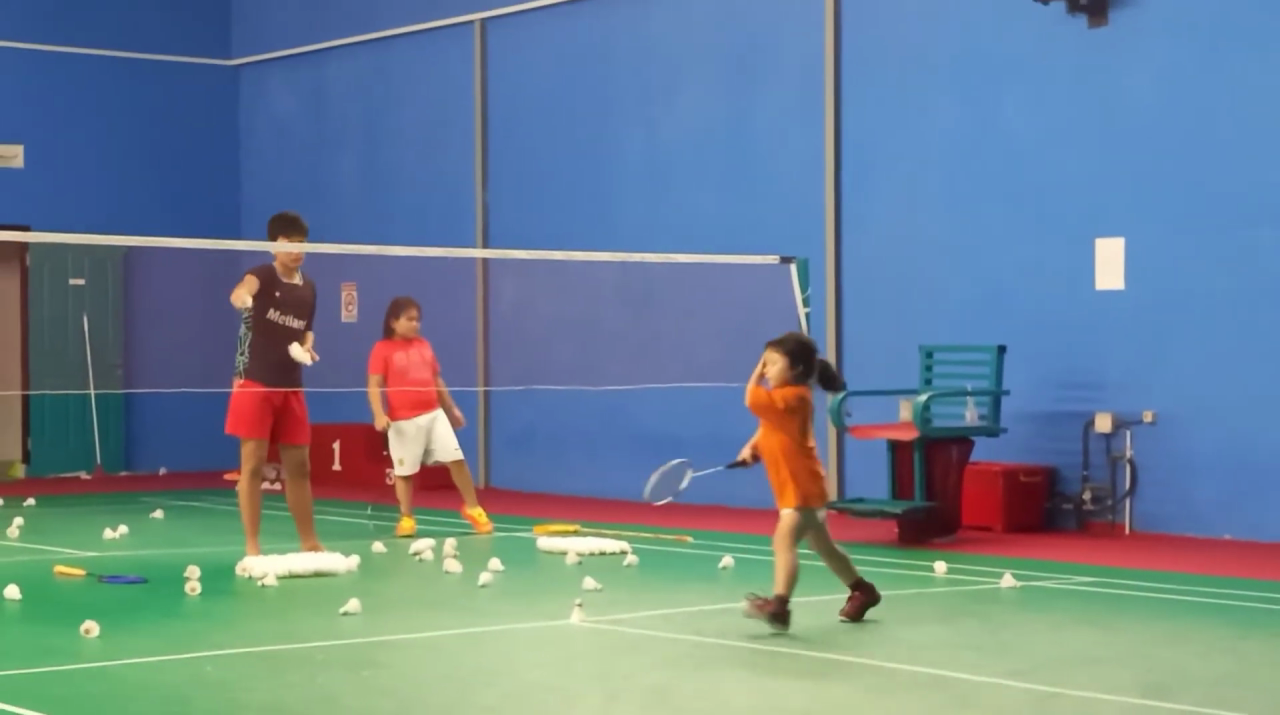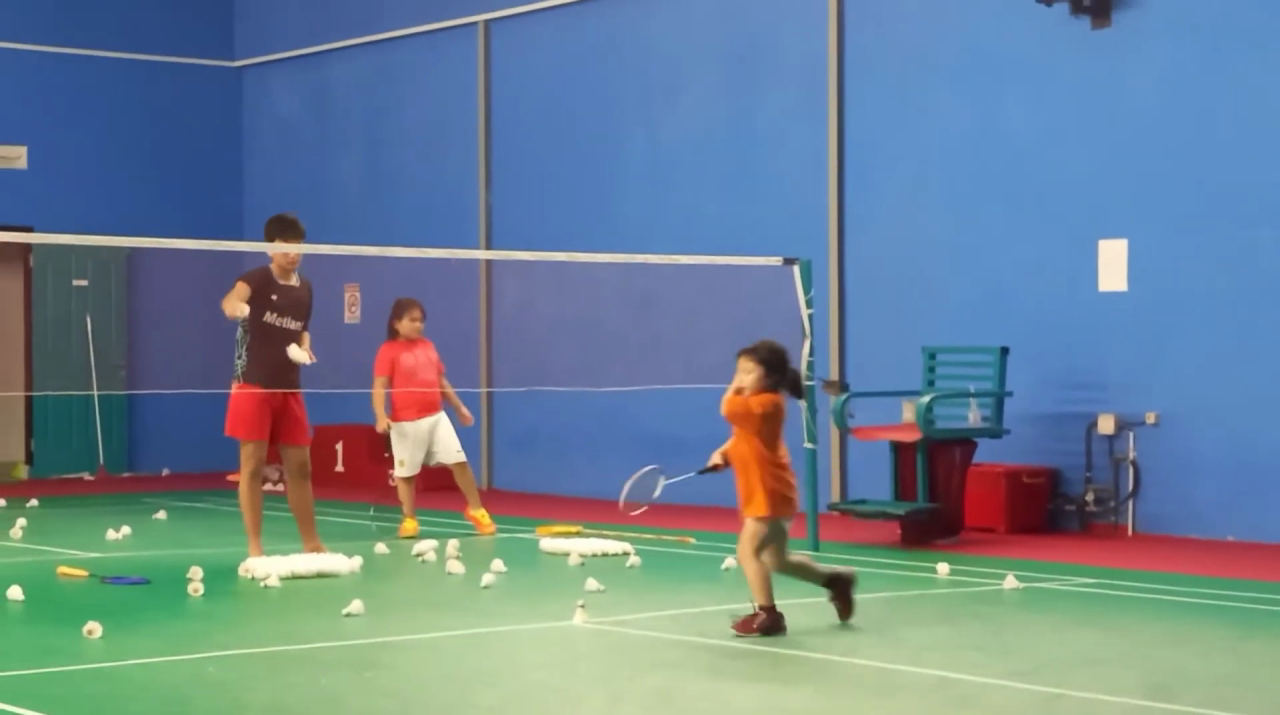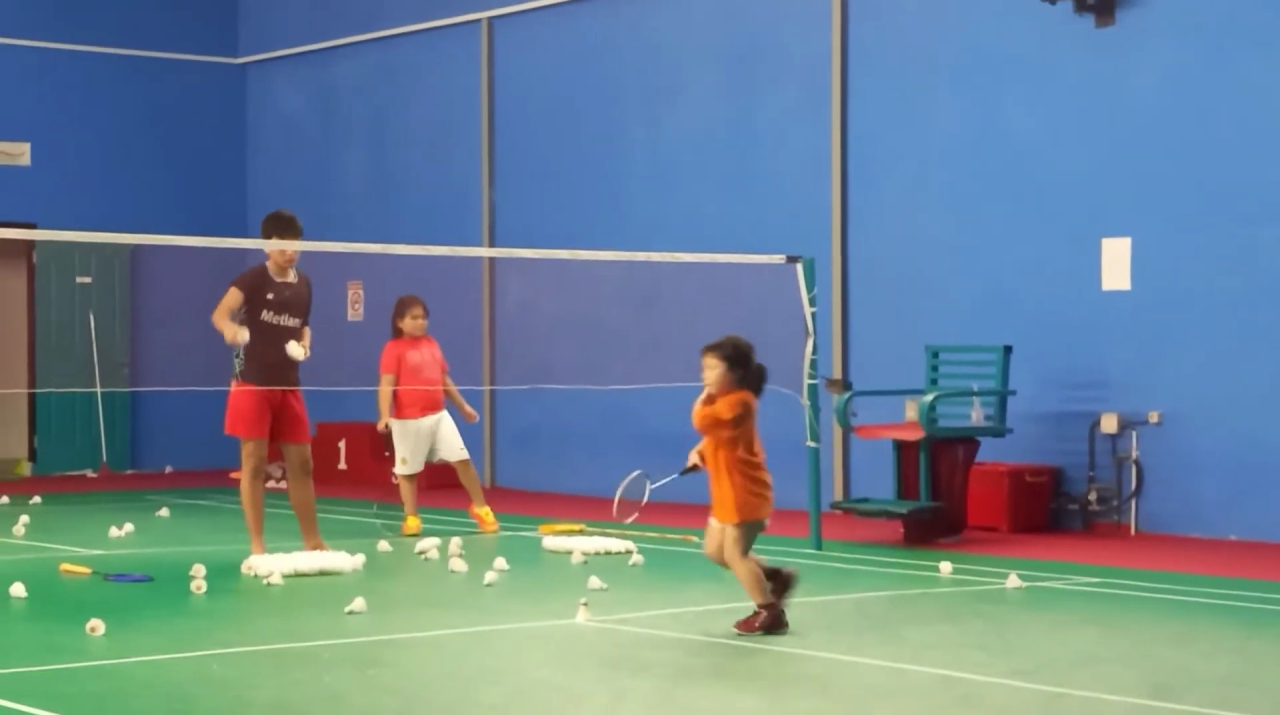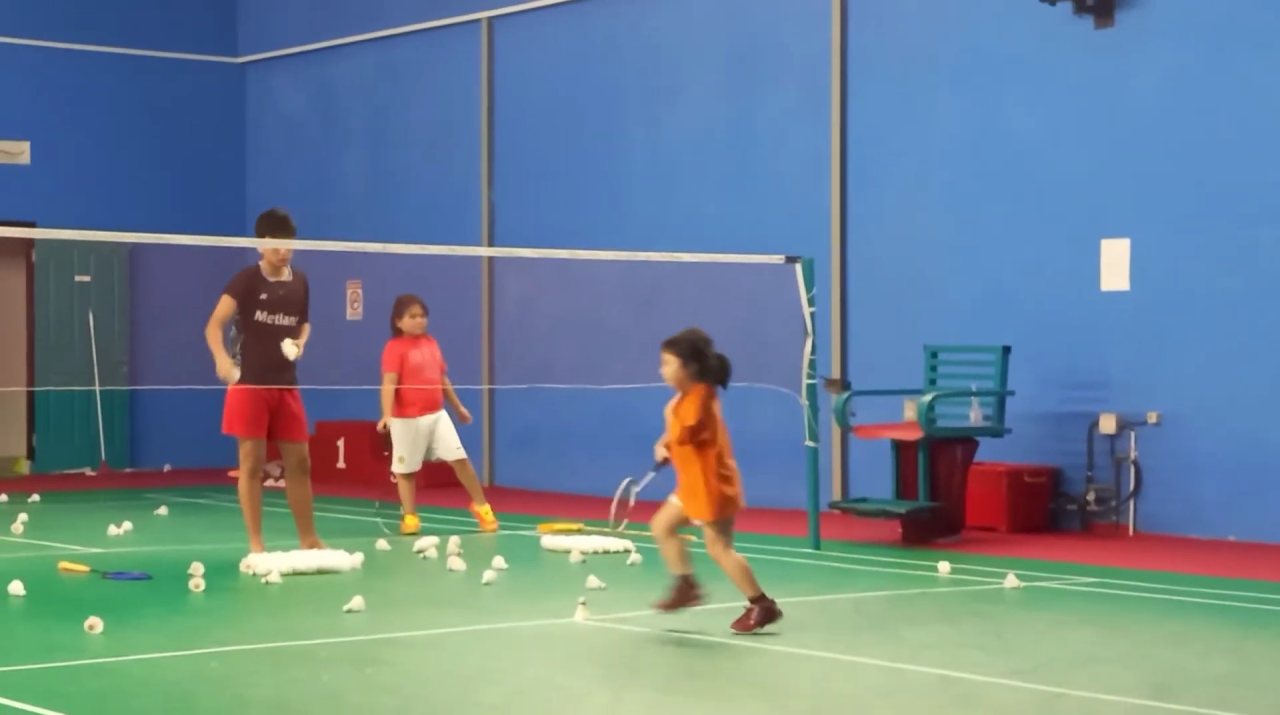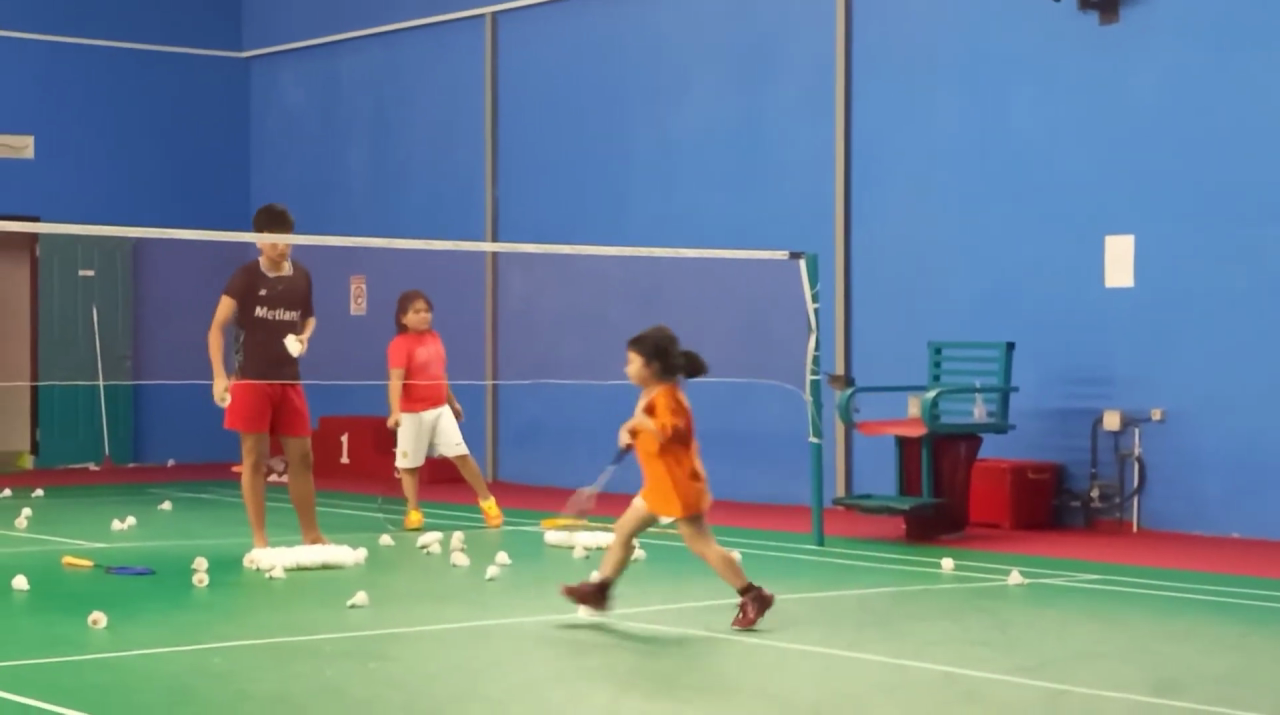
dt=0.1s
person 1, frame 1
left shoulder: (308, 288)
right shoulder: (262, 275)
right elbow: (241, 292)
left wrist: (307, 348)
right wrist: (242, 296)
left hip: (291, 387)
right hip: (254, 384)
left knee: (299, 466)
right knee: (253, 464)
left ankle: (310, 543)
right ankle: (252, 546)
person 1, frame 2
left shoulder: (305, 289)
right shoulder: (257, 279)
right elbow: (230, 300)
left wrist: (304, 349)
right wrist: (235, 307)
left hip: (289, 389)
right hip: (252, 386)
left knee: (300, 467)
right knee: (253, 466)
left ankle: (312, 544)
right ankle: (255, 548)
person 1, frame 3
left shoulder: (303, 285)
right shoulder: (253, 279)
right elbow: (220, 313)
left wrist: (303, 344)
right wrist: (230, 327)
left hip: (289, 386)
right hip: (252, 385)
left knee: (302, 464)
right knee: (254, 464)
left ankle: (313, 542)
right ankle: (257, 546)
person 1, frame 4
left shoulder: (300, 282)
right shoulder: (245, 280)
right elbow: (215, 324)
left wrist: (300, 341)
right wrist: (222, 358)
left hip: (286, 386)
right hip: (248, 385)
left knee: (299, 463)
right knee: (252, 464)
left ankle: (309, 539)
right ankle: (256, 544)
person 1, frame 5
left shoulder: (302, 276)
right shoulder: (245, 278)
right elbow: (217, 327)
left wrist: (304, 336)
right wrist: (220, 375)
left hip: (289, 381)
right hip: (251, 381)
left knee: (302, 458)
right knee: (254, 459)
left ankle: (312, 535)
right ankle: (259, 540)
person 2, frame 1
left shoulder: (795, 396)
right shoulder: (781, 397)
left elbow: (752, 400)
right elbow: (766, 430)
left wrist: (757, 374)
right wrist: (752, 448)
left hip: (803, 487)
right hip: (790, 487)
left knee: (783, 542)
right knee: (822, 546)
left ankle: (779, 605)
right ankle: (862, 591)
person 2, frame 2
left shoulder: (768, 403)
right shoulder: (755, 403)
left elbow: (728, 410)
right elbow: (740, 438)
left wrist: (735, 388)
right wrist: (722, 453)
left hip: (770, 493)
right hip: (758, 494)
left knee: (748, 552)
right knee: (776, 560)
left ankle: (767, 615)
right ankle: (836, 580)
person 2, frame 3
left shoulder: (737, 402)
right shoulder: (723, 402)
left elbow: (700, 421)
right elbow: (712, 438)
left wrist: (705, 395)
right wrist: (699, 452)
left hip: (745, 493)
right hip: (729, 492)
left knee: (735, 554)
right knee: (713, 549)
left ankle: (769, 612)
right ankle: (776, 579)
person 2, frame 4
left shoulder: (698, 397)
right shoulder: (687, 397)
left elbow: (678, 434)
right elbow: (677, 437)
left wrist: (670, 413)
right wrist: (665, 445)
left hip: (712, 486)
right hip: (693, 485)
left knee: (719, 548)
right knee: (661, 527)
left ankle: (761, 605)
right ankle: (686, 585)
person 2, frame 5
left shoulder: (668, 396)
right shoulder: (652, 394)
left elbow: (668, 433)
right elbow: (638, 428)
left wrist: (639, 419)
right wrist: (629, 432)
left hip: (678, 486)
right hip: (658, 483)
left knee: (702, 545)
right knee: (624, 530)
left ankle: (753, 596)
right ankle: (600, 589)
person 3, frame 1
left shoulder: (424, 345)
right shoulder: (383, 349)
left elbow: (437, 380)
right elbow: (374, 386)
left wrist: (452, 408)
right wrist: (379, 414)
left hip: (434, 414)
right hip: (403, 420)
left knee: (456, 459)
right knee: (404, 471)
left ankle: (472, 508)
right ankle: (406, 518)
person 3, frame 2
left shoulder: (428, 346)
right shoulder: (388, 350)
left elbow: (442, 381)
right elbow: (379, 387)
left wrist: (460, 407)
right wrist: (381, 416)
left hip: (436, 417)
right hip: (406, 422)
left knee: (459, 461)
right knee: (406, 472)
left ankle: (476, 510)
right ankle: (409, 520)
person 3, frame 3
left shoulder: (432, 344)
right shoulder: (394, 349)
left elbow: (444, 379)
right elbow: (386, 385)
left wrist: (462, 405)
right wrist: (385, 415)
left hip: (439, 415)
right hip: (408, 420)
left knee: (462, 459)
right knee: (408, 470)
left ankle: (480, 507)
right ankle: (411, 518)
person 3, frame 4
left shoulder: (431, 343)
right shoulder: (395, 347)
right elbow: (388, 384)
left wrist: (458, 406)
right wrist: (386, 415)
left hip: (437, 414)
right hip: (407, 419)
left knee: (459, 458)
right knee: (406, 469)
left ankle: (480, 505)
right ankle: (409, 517)
person 3, frame 5
left shoulder: (435, 338)
right shoulder: (400, 344)
right elbow: (395, 380)
left wrist: (453, 402)
right wrist: (395, 411)
left hip: (441, 410)
right hip: (412, 414)
left knee: (461, 454)
right knee: (409, 464)
left ankle: (487, 501)
right ankle: (413, 512)
